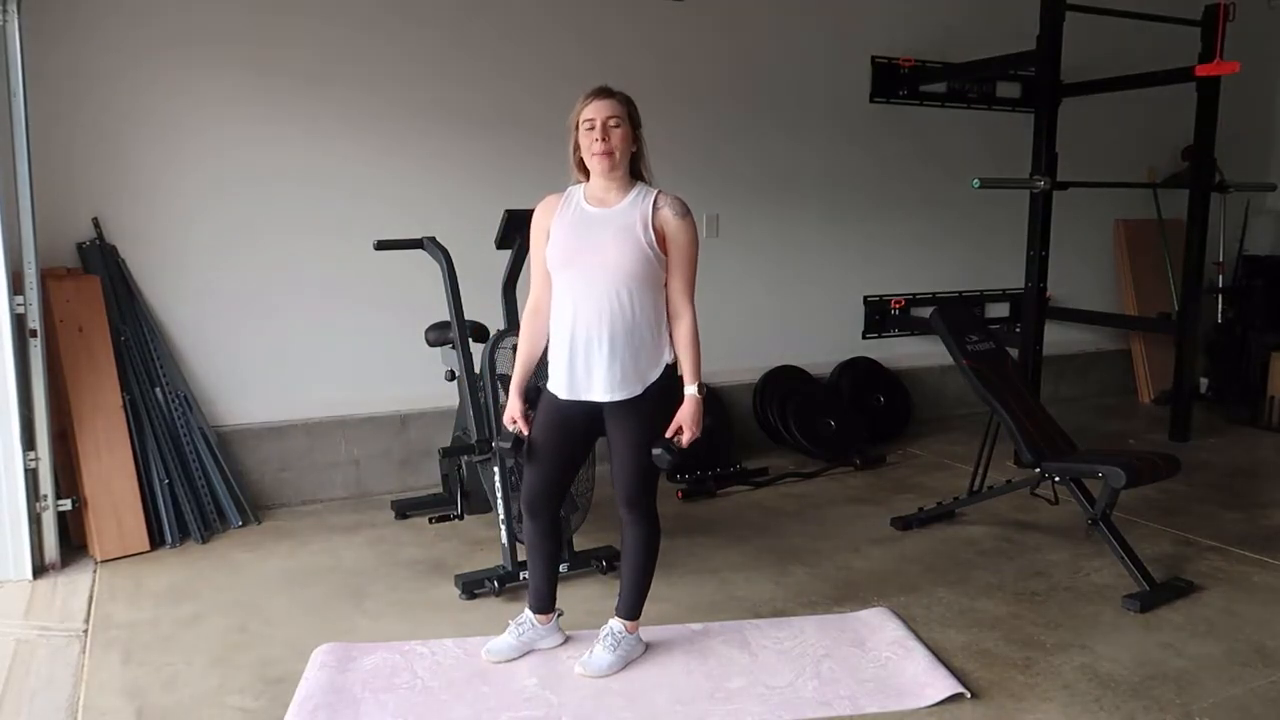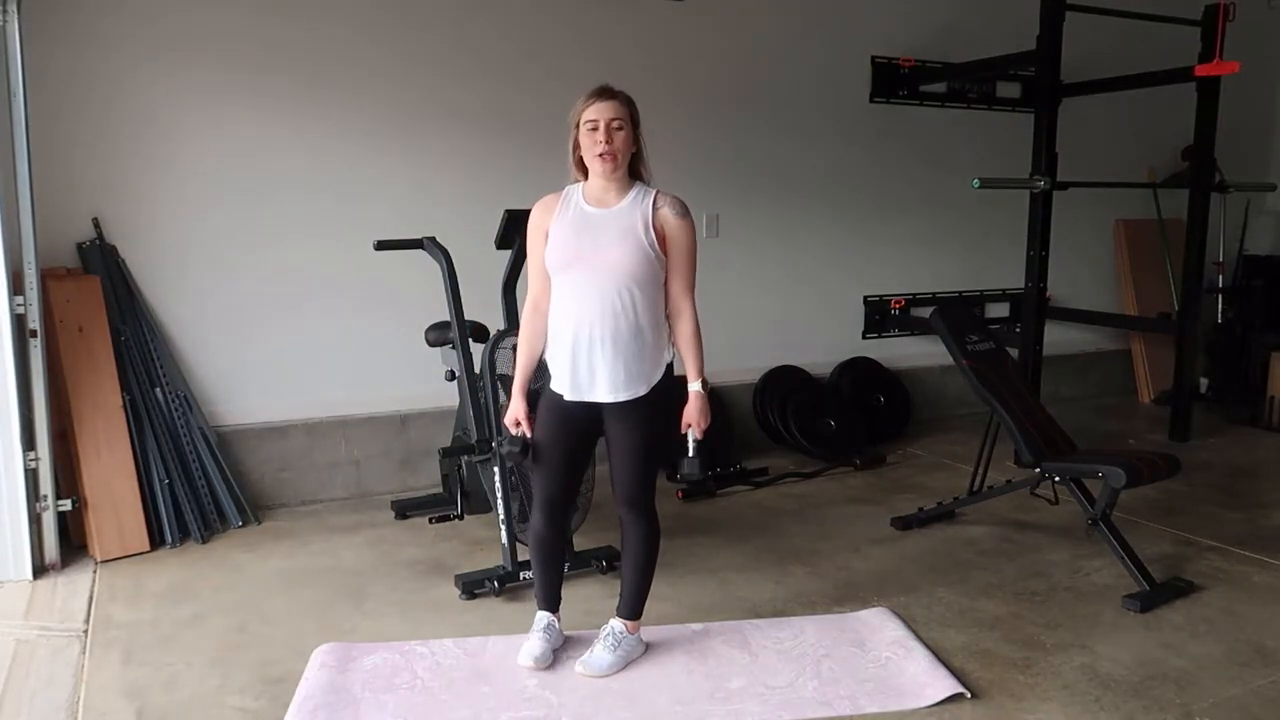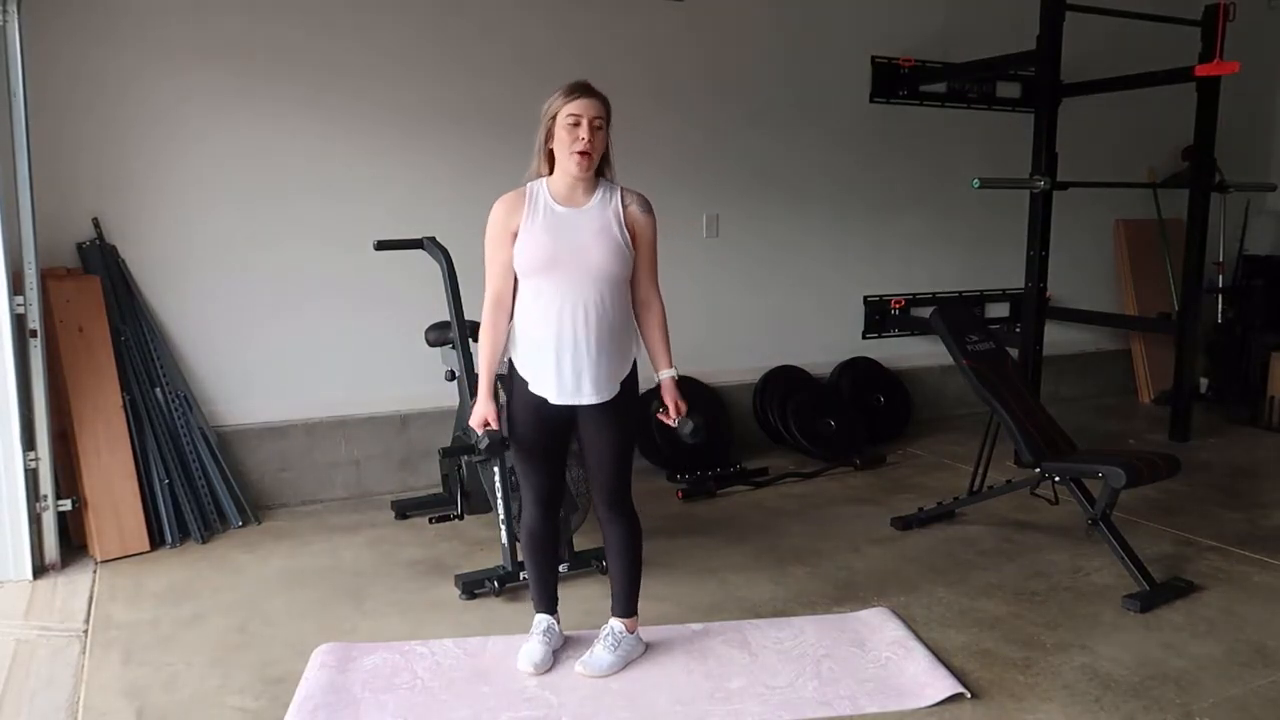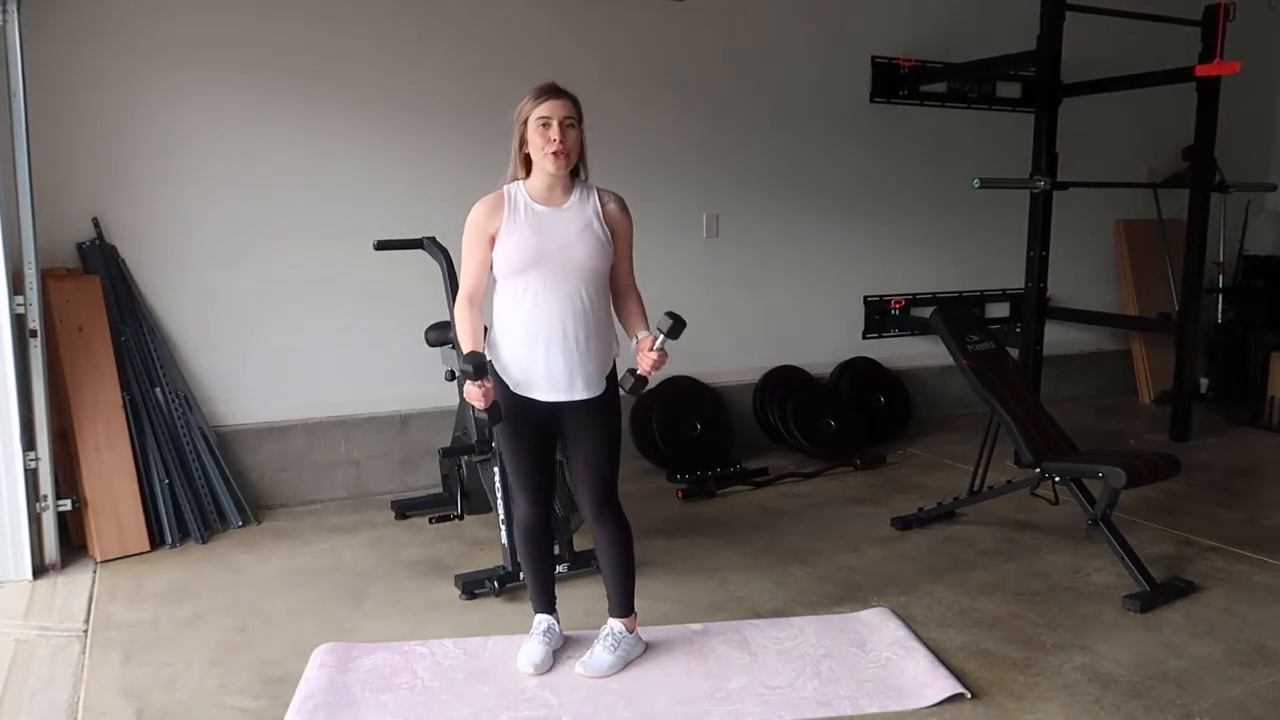
dt=0.5s
person 1, frame 1
left shoulder: (664, 213)
right shoulder: (552, 212)
left elbow: (681, 310)
right elbow: (538, 305)
left wrist: (692, 391)
right wrist: (515, 389)
left hip: (641, 388)
right hip: (566, 386)
left knee: (635, 505)
right knee: (536, 499)
left ankle: (625, 630)
right ankle: (540, 620)
person 1, frame 2
left shoulder: (664, 213)
right shoulder: (550, 212)
left elbow: (682, 307)
right elbow: (537, 306)
left wrist: (696, 388)
right wrist: (519, 391)
left hip: (638, 389)
right hip: (566, 386)
left knee: (634, 505)
right knee: (547, 505)
left ankle: (626, 628)
right ankle: (547, 619)
person 1, frame 3
left shoulder: (631, 210)
right shoulder: (514, 208)
left elbow: (646, 300)
right elbow: (497, 303)
left wrist: (666, 376)
right wrist: (485, 390)
left hip: (609, 385)
right hip: (534, 385)
left knee: (613, 503)
right knee: (538, 504)
left ankle: (624, 628)
right ankle: (545, 621)
person 1, frame 4
left shoulder: (608, 209)
right shoulder: (493, 211)
left elbow: (623, 289)
right elbow: (468, 299)
left wrist: (642, 338)
left hip: (591, 385)
right hip: (518, 387)
left knee: (600, 503)
right knee: (530, 504)
left ankle: (624, 627)
right ankle: (545, 621)
